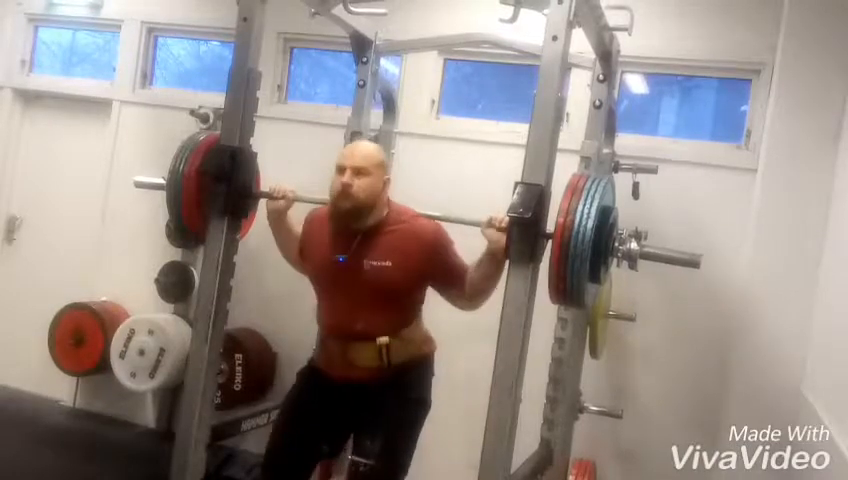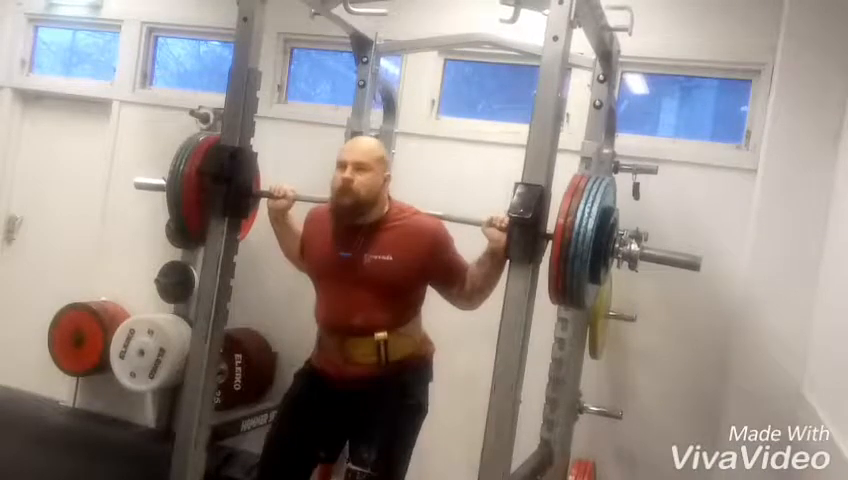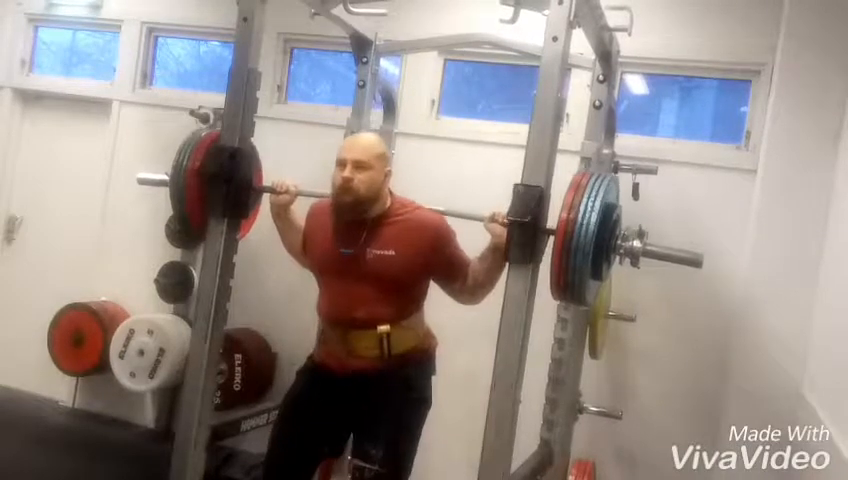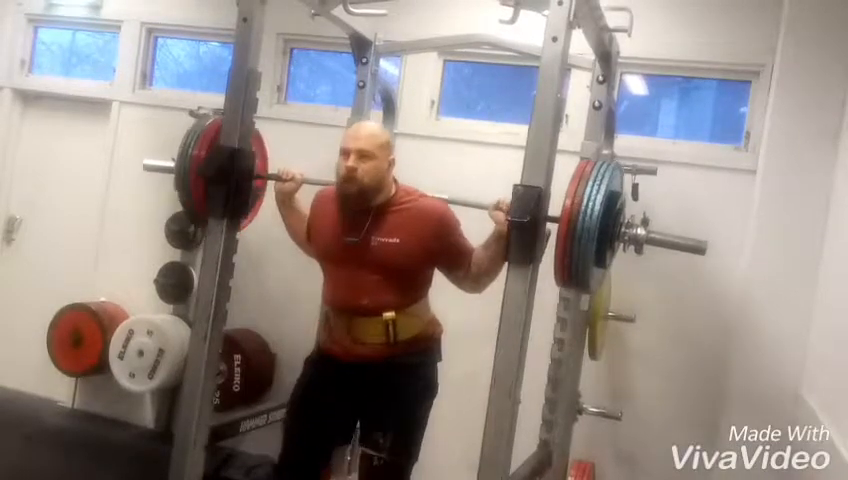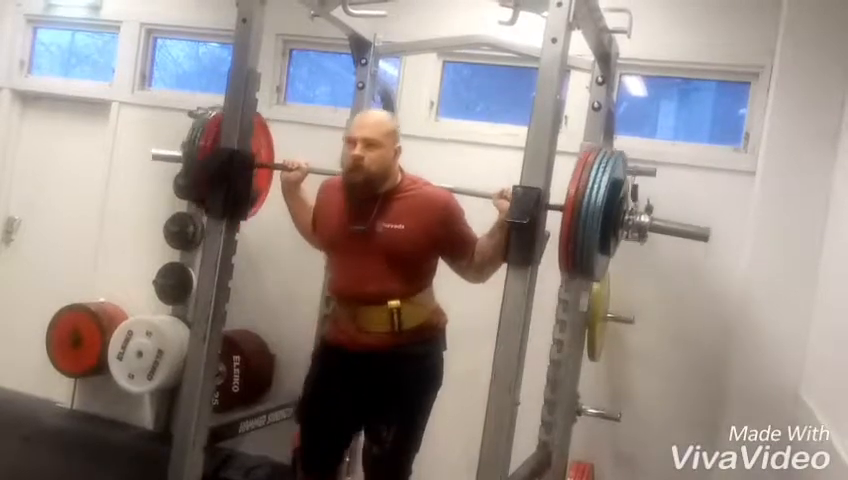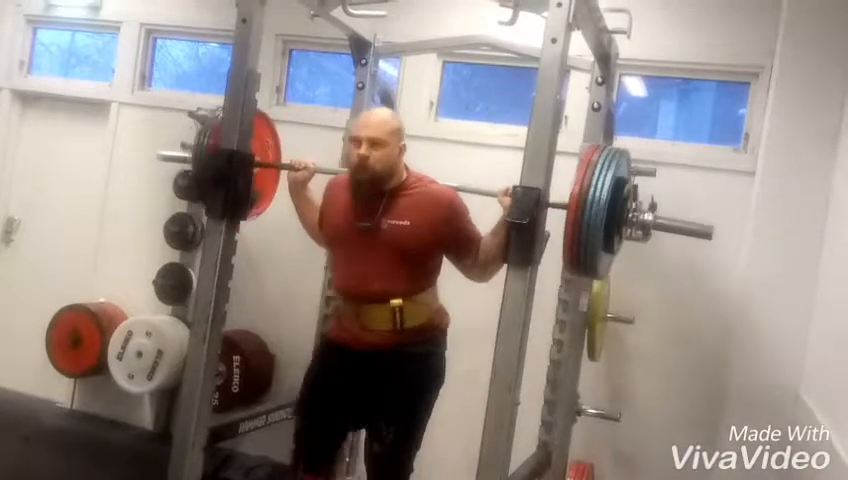
dt=0.2s
person 1, frame 1
left shoulder: (422, 236)
right shoulder: (318, 222)
left elbow: (467, 295)
left wrist: (496, 254)
right wrist: (277, 218)
left hip: (395, 379)
right hip: (328, 369)
person 1, frame 2
left shoulder: (423, 233)
right shoulder: (318, 220)
left elbow: (466, 295)
left wrist: (497, 254)
right wrist: (278, 217)
left hip: (393, 380)
right hip: (325, 370)
person 1, frame 3
left shoulder: (425, 228)
right shoulder: (321, 215)
left elbow: (468, 290)
left wrist: (499, 249)
right wrist: (281, 212)
left hip: (396, 374)
right hip: (328, 364)
person 1, frame 4
left shoulder: (429, 216)
right shoulder: (325, 203)
left elbow: (472, 278)
left wrist: (502, 236)
right wrist: (285, 199)
left hip: (402, 362)
right hip: (334, 353)
person 1, frame 5
left shoulder: (434, 204)
right shoulder: (332, 192)
left elbow: (475, 268)
left wrist: (506, 225)
right wrist: (291, 190)
left hip: (407, 353)
right hip: (340, 343)
person 1, frame 6
left shoulder: (438, 202)
right shoulder: (338, 190)
left elbow: (480, 267)
left wrist: (510, 221)
right wrist: (297, 188)
left hip: (408, 352)
right hip: (343, 340)
right knee: (312, 448)
